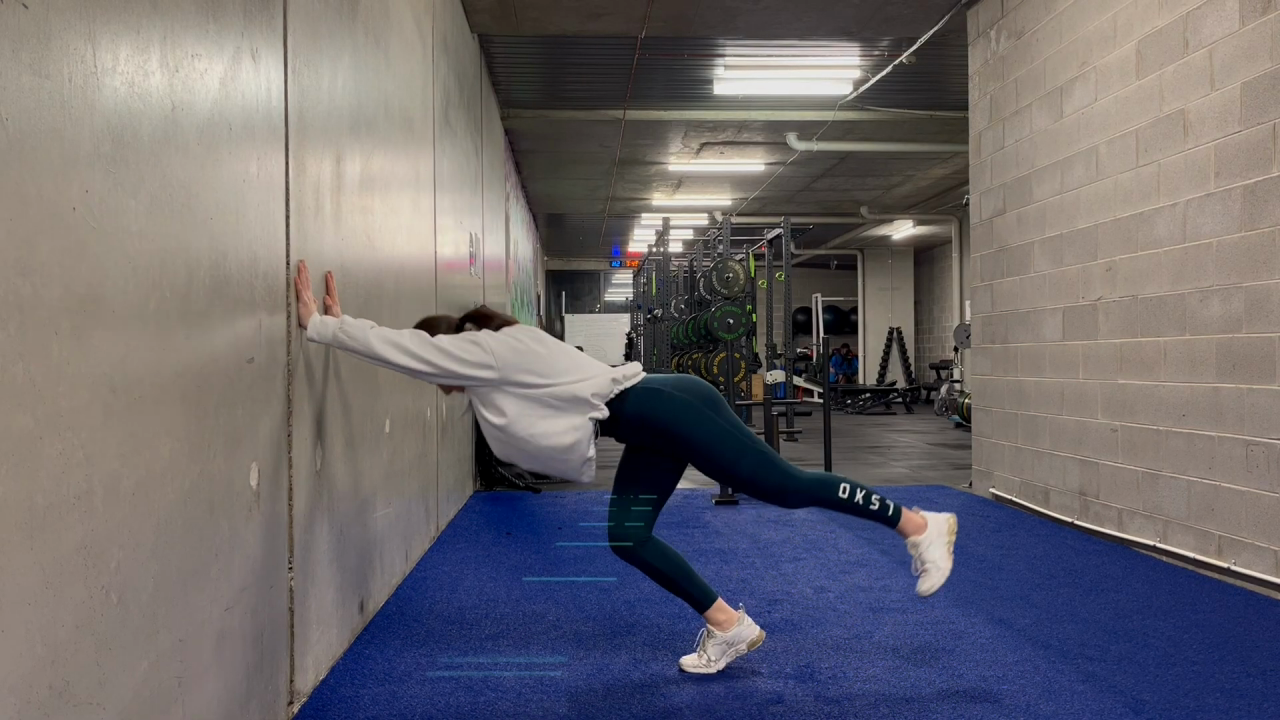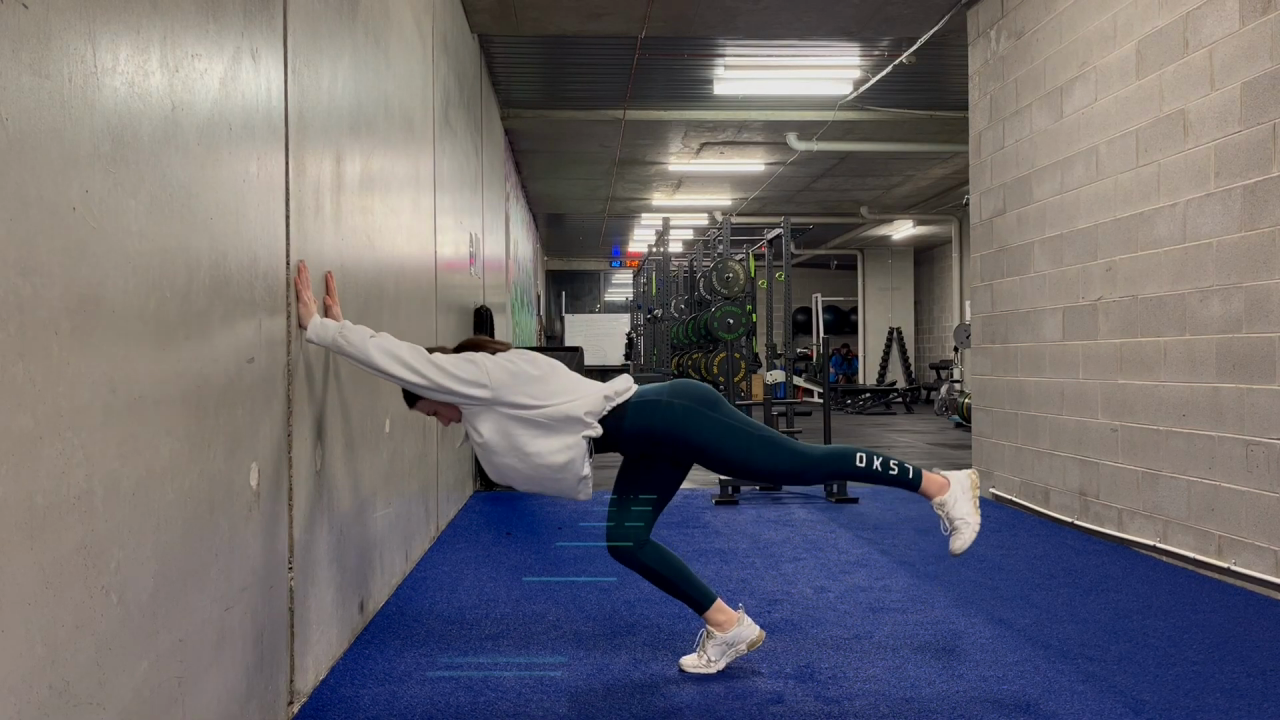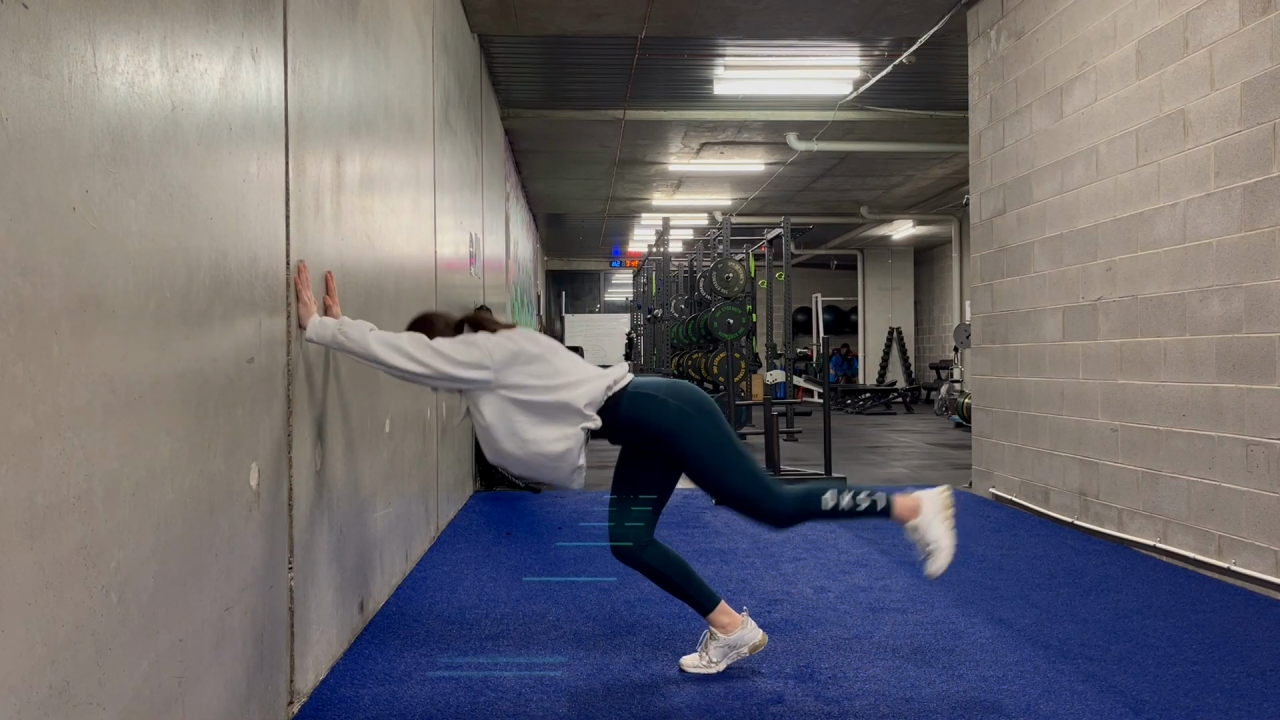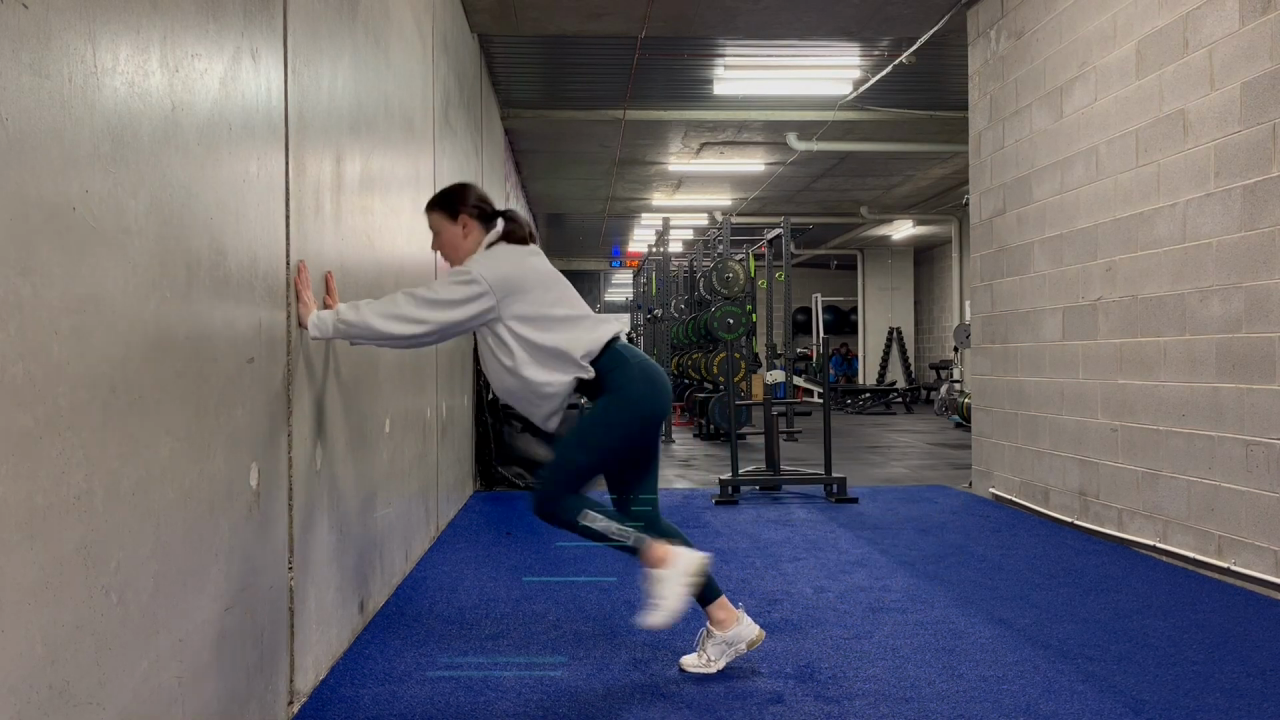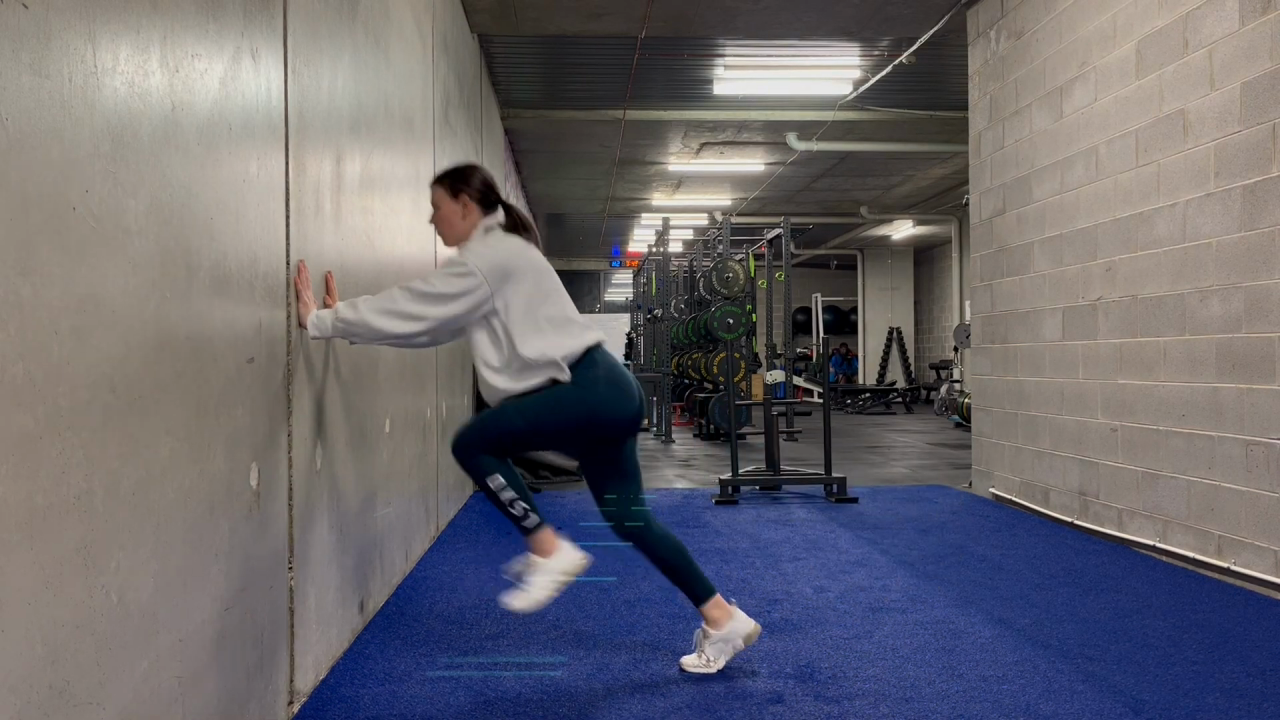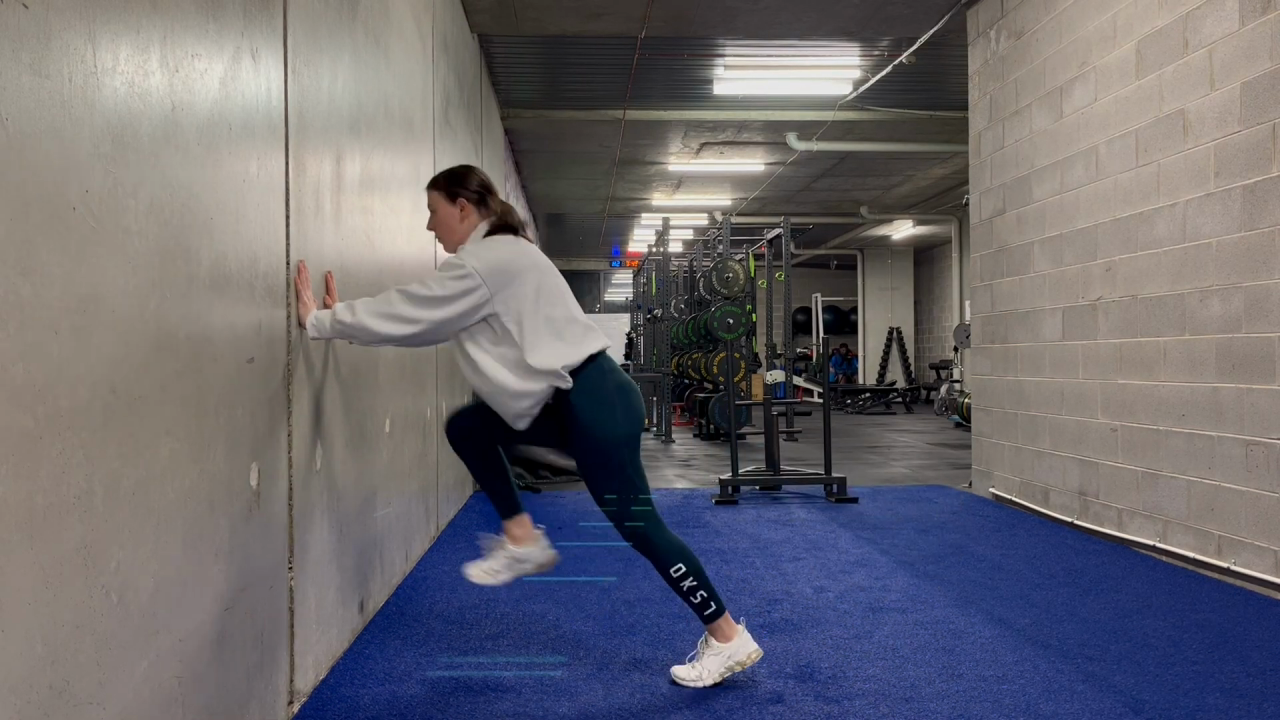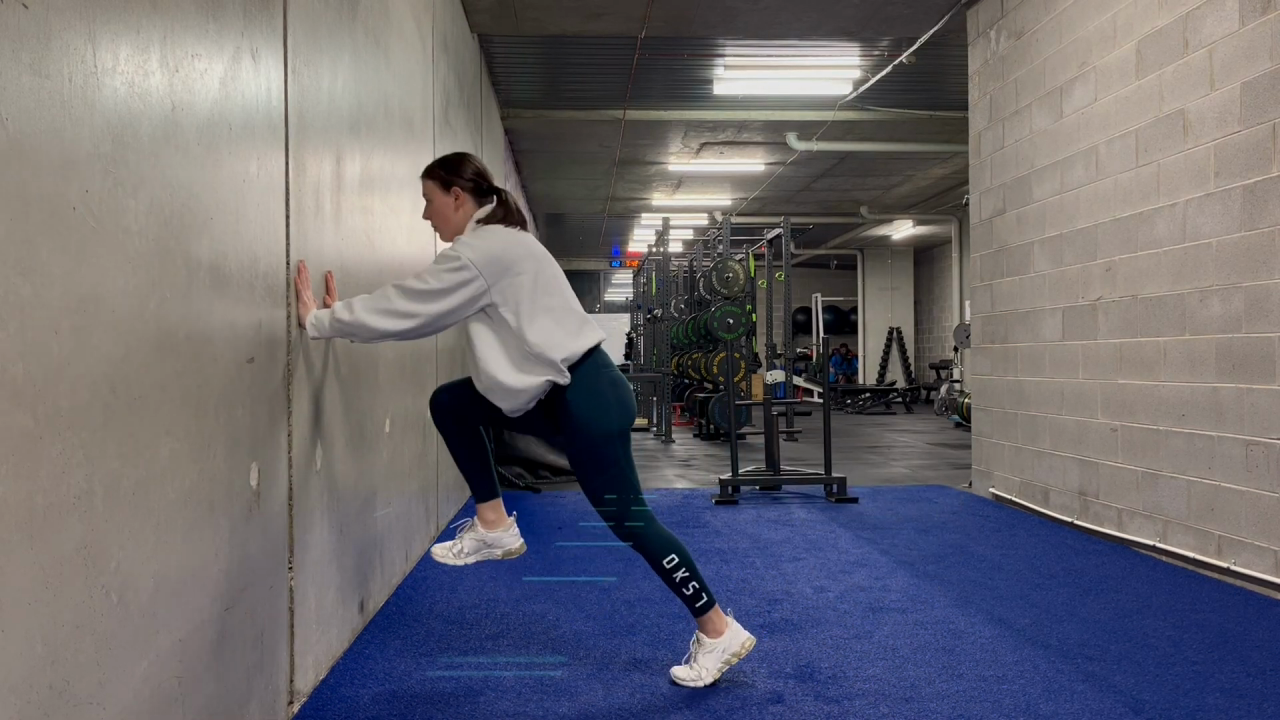
dt=0.3s
person 1, frame 1
left shoulder: (488, 350)
right shoulder: (493, 356)
left elbow: (408, 350)
right elbow: (411, 350)
left wrist: (319, 325)
right wrist: (337, 323)
left hip: (667, 410)
right hip: (653, 426)
left knee: (784, 486)
right knee: (627, 536)
left ankle: (920, 527)
right ankle: (727, 624)
person 1, frame 2
left shoulder: (481, 375)
right shoulder: (487, 382)
left elbow: (405, 359)
right elbow: (406, 362)
left wrist: (319, 326)
right wrist: (338, 328)
left hip: (666, 420)
right hip: (656, 434)
left knee: (803, 465)
right knee: (625, 541)
left ankle: (943, 486)
right ankle: (727, 626)
person 1, frame 3
left shoulder: (483, 352)
right shoulder: (492, 357)
left elbow: (411, 355)
right elbow: (413, 355)
left wrist: (319, 325)
right wrist: (342, 325)
left hip: (665, 416)
right hip: (648, 429)
left knee: (773, 506)
right knee: (628, 540)
left ankle: (912, 507)
right ankle: (731, 627)
person 1, frame 4
left shoulder: (492, 271)
right shoulder: (501, 265)
left elbow: (412, 315)
right elbow: (421, 318)
left wrist: (321, 321)
right wrist: (343, 318)
left hip: (630, 384)
right hip: (625, 388)
left knee: (553, 494)
right knee: (637, 517)
left ankle: (670, 559)
right ankle: (729, 623)
person 1, frame 5
left shoulder: (487, 257)
right shoulder: (498, 254)
left elbow: (411, 312)
right elbow: (424, 318)
left wrist: (321, 322)
right wrist: (348, 317)
left hip: (594, 391)
right hip: (603, 393)
left knee: (474, 445)
right knee: (630, 521)
left ankle: (551, 550)
right ankle: (723, 618)
person 1, frame 6
left shoulder: (485, 262)
right shoulder: (498, 255)
left elbow: (410, 314)
right elbow: (420, 314)
left wrist: (321, 321)
right wrist: (346, 316)
left hip: (595, 401)
right hip: (570, 399)
left knee: (638, 525)
right knee: (467, 428)
left ankle: (729, 638)
right ankle: (521, 538)
person 1, frame 7
left shoulder: (483, 251)
right shoulder: (496, 245)
left elbow: (408, 308)
right elbow: (417, 306)
left wrist: (320, 321)
right wrist: (344, 315)
left hip: (587, 395)
right hip: (561, 391)
left knee: (627, 519)
right knee: (450, 403)
left ankle: (720, 632)
right ankle: (494, 526)
